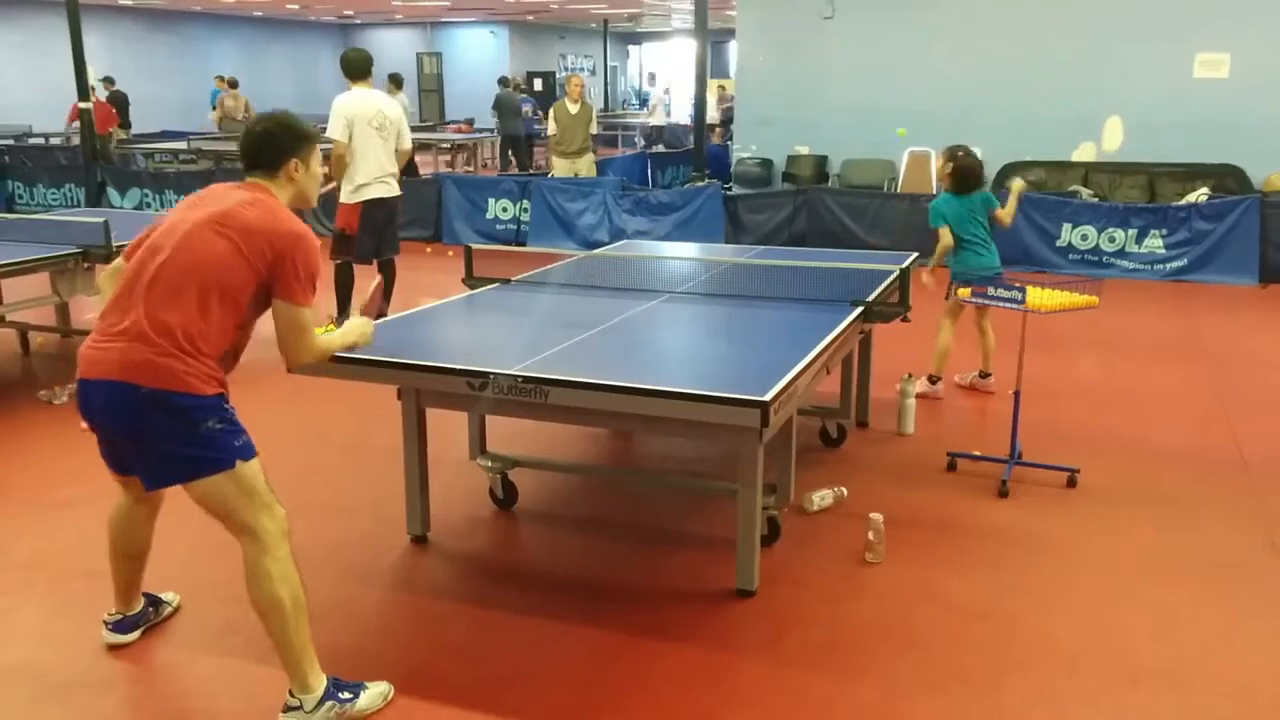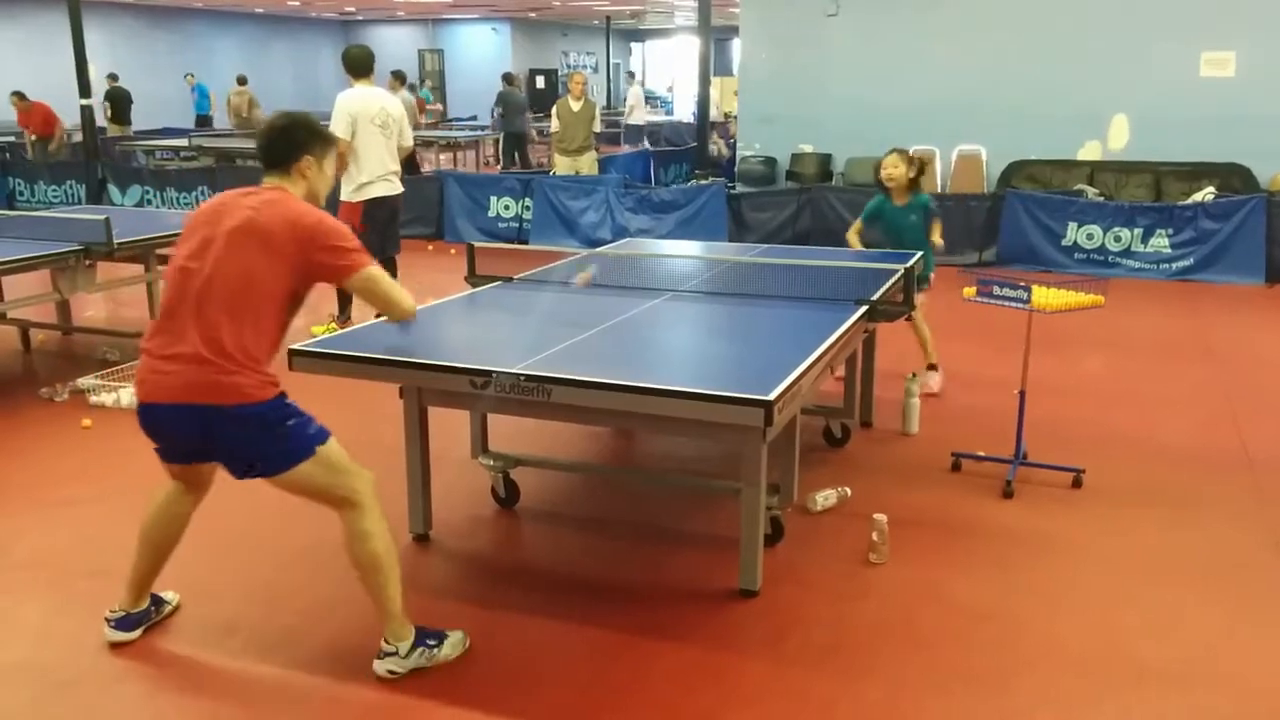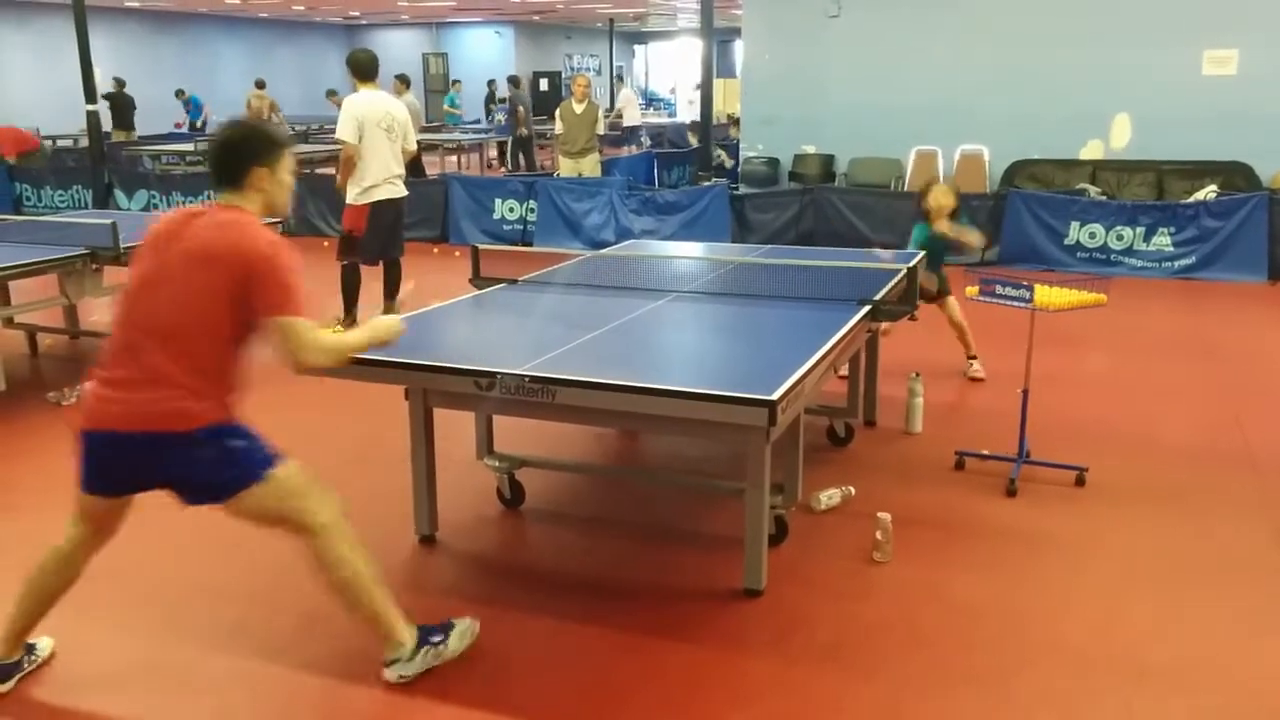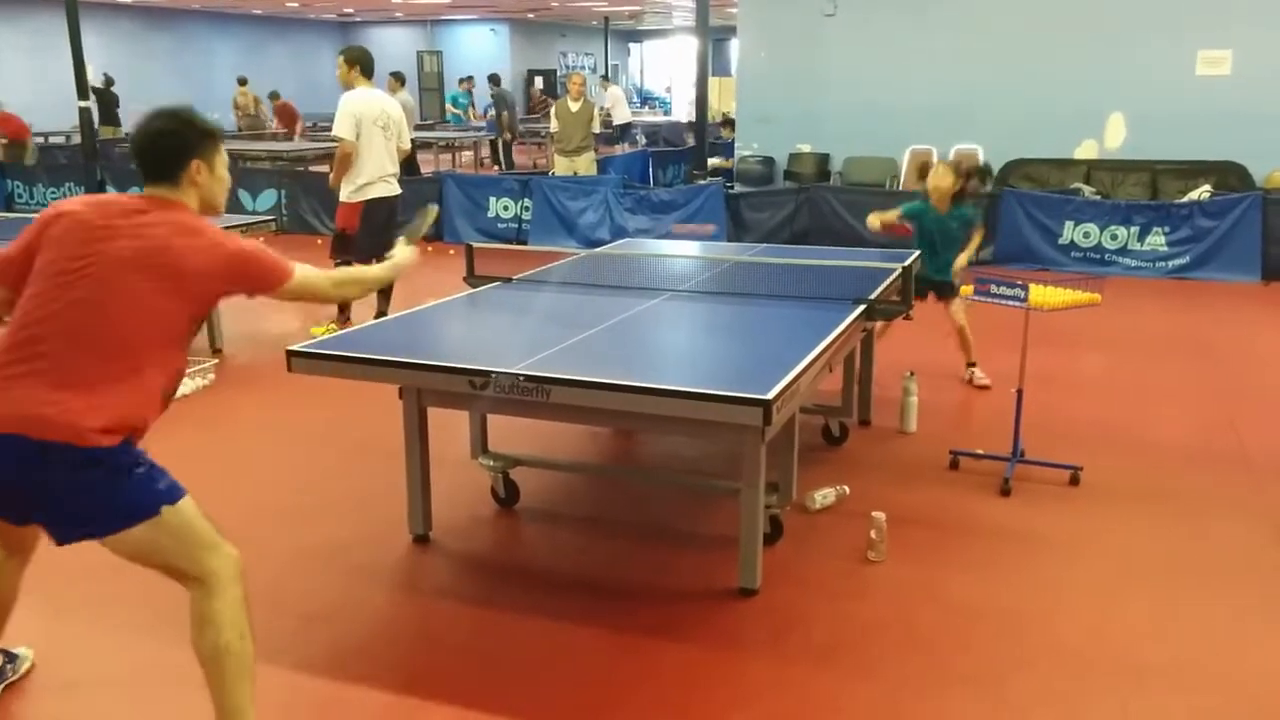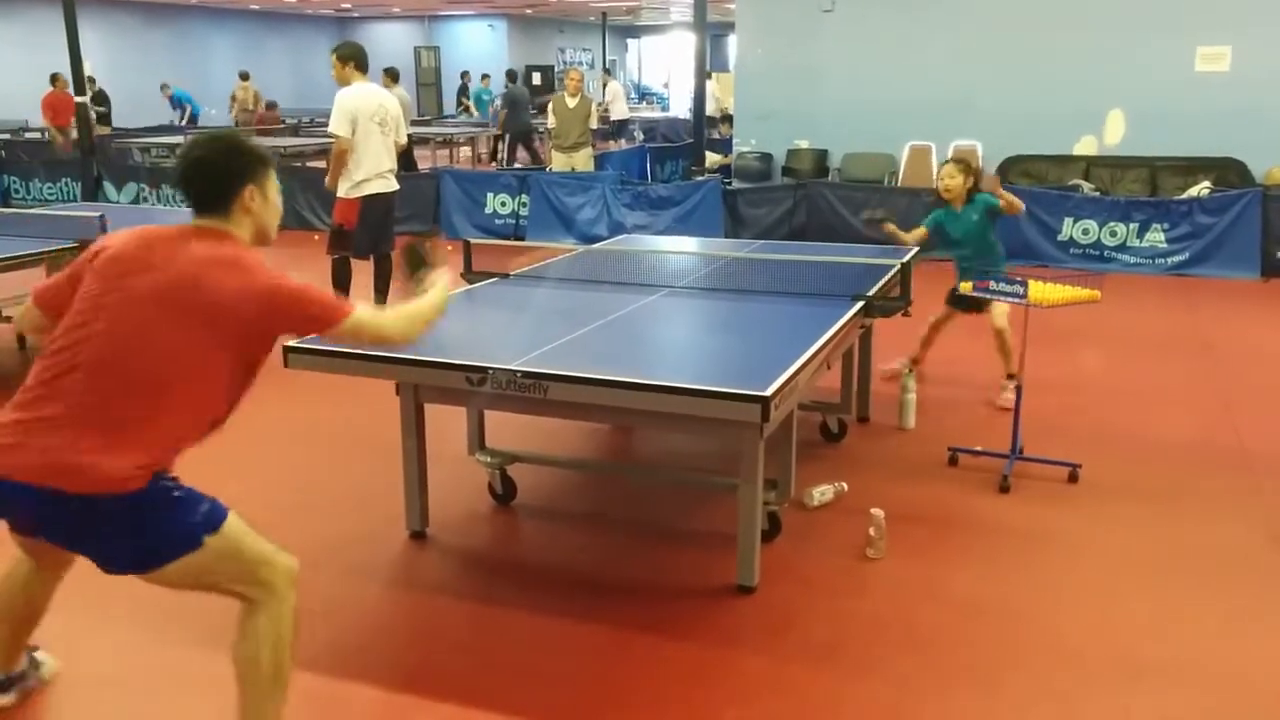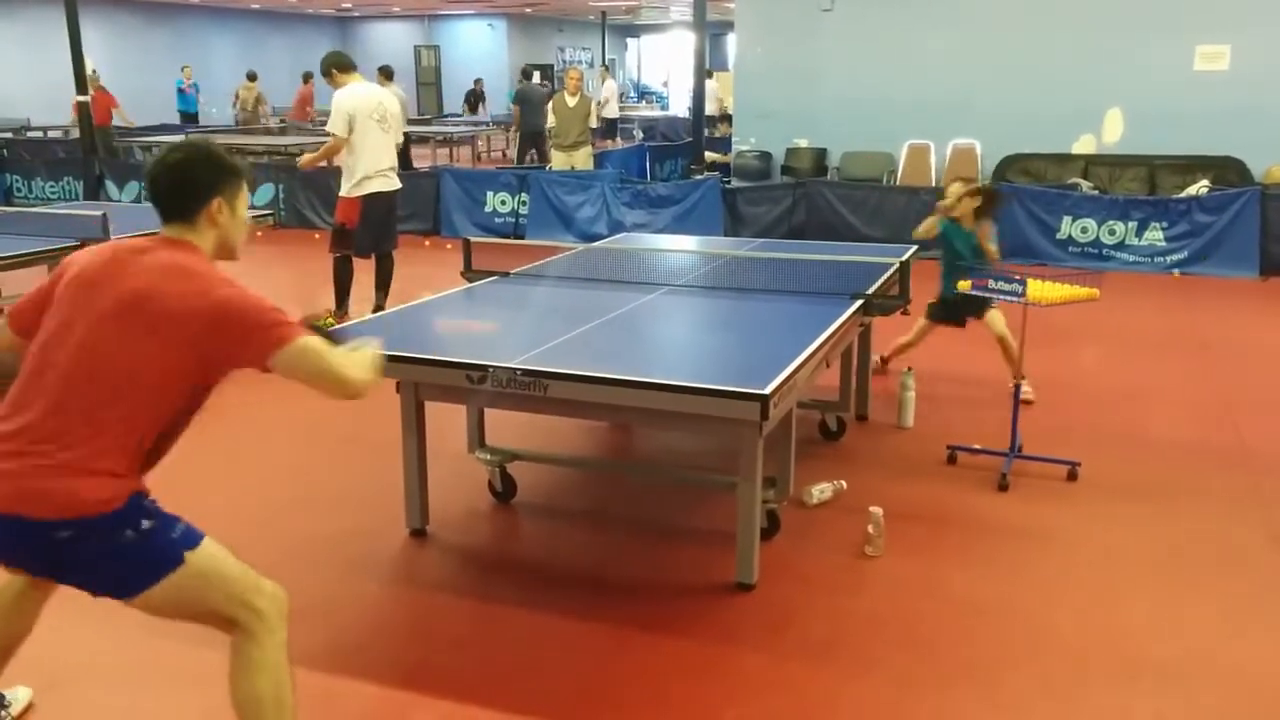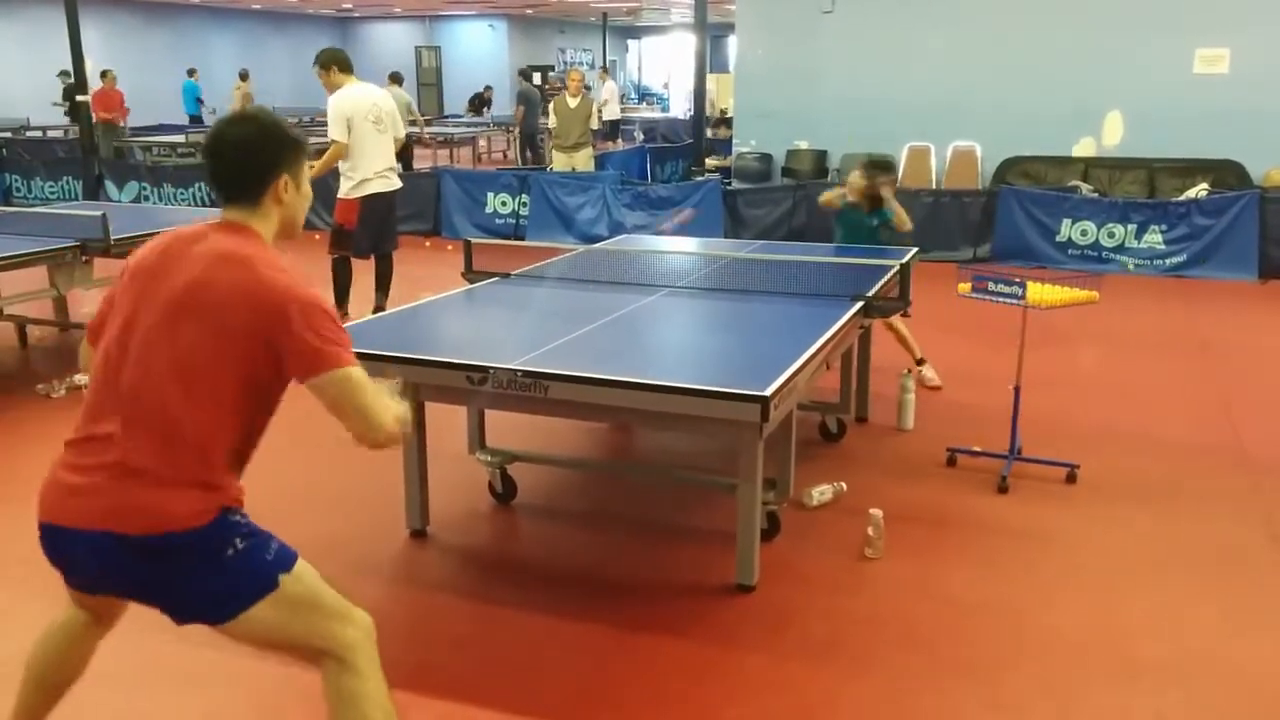
dt=0.7s
person 1, frame 1
left shoulder: (201, 201)
right shoulder: (291, 235)
left elbow: (113, 277)
right elbow: (299, 353)
right wrist: (352, 333)
left hip: (96, 375)
right hip: (168, 389)
left knee: (141, 490)
right knee: (265, 531)
left ankle: (127, 612)
person 1, frame 2
left shoulder: (211, 209)
right shoulder: (312, 225)
right elbow: (400, 308)
right wrist: (391, 294)
left hip: (157, 391)
right hip: (233, 399)
left knee: (187, 484)
right knee: (358, 495)
left ankle: (130, 609)
right ankle: (400, 643)
person 1, frame 3
left shoulder: (164, 229)
right shoulder: (261, 248)
right elbow: (310, 354)
right wrist: (378, 330)
left hip: (104, 422)
right hip: (187, 426)
left knee: (88, 530)
right knee: (320, 520)
right ankle: (407, 645)
person 1, frame 4
left shoulder: (67, 215)
right shoulder: (218, 251)
right elbow: (329, 286)
right wrist: (394, 264)
right hip: (83, 446)
right knee: (217, 574)
person 1, frame 5
left shoulder: (119, 246)
right shoulder: (264, 288)
right elbow: (394, 330)
right wrist: (438, 291)
right hip: (105, 485)
right knee: (274, 583)
person 1, frame 6
left shoulder: (87, 263)
right shoulder: (222, 301)
right elbow: (349, 380)
right wrist: (367, 355)
right hip: (79, 508)
right knee: (260, 612)
person 1, frame 7
left shoulder: (151, 255)
right shoulder: (286, 294)
right elbow: (376, 429)
right wrist: (394, 408)
left hip: (66, 512)
right hip: (171, 528)
left knee: (91, 610)
right knee: (347, 640)
person 2, frame 1
left shoulder: (344, 102)
right shoulder: (391, 104)
left elbow: (339, 152)
right elbow: (406, 151)
left wrist: (336, 180)
left hip: (358, 193)
right hip: (389, 192)
left knee: (343, 258)
right knee: (386, 257)
left ankle: (341, 321)
right ankle: (382, 315)
person 2, frame 2
left shoulder: (347, 99)
right shoulder: (392, 101)
left elbow: (341, 148)
right elbow: (407, 146)
left wrist: (338, 171)
left hip: (359, 191)
right hip: (391, 189)
right knee: (387, 256)
left ankle: (343, 319)
person 2, frame 3
left shoulder: (353, 103)
right shoulder: (397, 105)
left elbow: (349, 153)
right elbow: (411, 150)
left wrist: (342, 179)
left hip: (365, 195)
right hip: (395, 192)
left knee: (349, 260)
right knee: (391, 258)
left ankle: (349, 320)
right ankle: (388, 315)
person 2, frame 4
left shoulder: (350, 100)
right shoulder: (391, 103)
left elbow: (346, 149)
right elbow: (404, 149)
left wrist: (335, 177)
left hip: (359, 193)
right hip: (388, 190)
left knee: (342, 258)
right knee: (383, 257)
left ankle: (342, 320)
right ankle: (381, 315)
person 2, frame 5
left shoulder: (347, 97)
right shoulder: (389, 99)
left elbow: (342, 146)
right elbow: (400, 143)
left wrist: (332, 177)
left hip: (357, 189)
right hip: (386, 186)
left knee: (340, 252)
right knee: (382, 251)
right ankle: (380, 309)
person 2, frame 6
left shoulder: (344, 96)
right shoulder: (387, 96)
left elbow: (337, 144)
left wrist: (313, 159)
left hip: (358, 188)
right hip: (388, 185)
left knee: (342, 252)
right knee: (383, 251)
left ankle: (340, 314)
right ankle: (379, 309)
person 2, frame 7
left shoulder: (339, 99)
right shoulder: (382, 94)
left elbow: (339, 149)
right elbow: (399, 139)
left wrist: (310, 175)
left hip: (357, 189)
right hip: (387, 185)
left knee: (340, 253)
right knee: (383, 251)
left ankle: (340, 314)
right ankle: (380, 309)
person 3, frame 1
left shoulder: (939, 205)
right shoulder: (981, 194)
left elbow: (947, 243)
right elbow: (1005, 220)
left wrist: (932, 267)
right wrist: (1015, 190)
left hip: (966, 272)
right hip: (992, 268)
left knee: (947, 323)
right knee: (983, 322)
left ankle: (933, 381)
right ankle: (985, 376)
person 3, frame 2
left shoulder: (922, 201)
right shoulder: (878, 204)
left elbow: (935, 221)
right elbow: (852, 232)
left wrist: (936, 238)
left hip: (919, 269)
left knee: (916, 320)
left ankle: (933, 369)
person 3, frame 3
left shoulder: (955, 223)
right shoulder: (921, 230)
left elbow: (977, 242)
left wrist: (953, 232)
right wrist: (922, 278)
left hip: (936, 277)
left knee: (957, 318)
right knee: (884, 326)
left ankle: (972, 359)
person 3, frame 4
left shoulder: (963, 212)
right shoulder: (916, 208)
left elbow: (978, 232)
right elbow: (885, 218)
left wrist: (965, 255)
right wrist: (875, 220)
left hip: (945, 277)
right hip: (916, 274)
left knee: (960, 323)
left ankle: (971, 367)
person 3, frame 5
left shoulder: (983, 203)
right shoulder: (940, 216)
left elbow: (1018, 209)
right elbow: (911, 239)
left wrist: (1000, 193)
right wrist: (894, 232)
left hip: (995, 277)
right hip: (966, 281)
left knee: (999, 325)
right knee: (935, 323)
left ankle: (1010, 382)
right ankle: (914, 362)
person 3, frame 6
left shoulder: (985, 226)
right shoulder: (947, 225)
left elbow: (994, 260)
right elbow: (919, 235)
left wrist: (986, 240)
right wrist: (939, 214)
left hip: (979, 295)
right hip: (949, 296)
left knee: (1001, 334)
right knee: (913, 339)
left ankle: (1020, 381)
right ankle: (883, 360)
person 3, frame 7
left shoulder: (880, 211)
right shoulder: (844, 207)
left elbow: (906, 227)
right elbow: (823, 202)
left wrist: (890, 198)
right wrist: (845, 191)
left knee: (890, 320)
left ankle: (922, 365)
